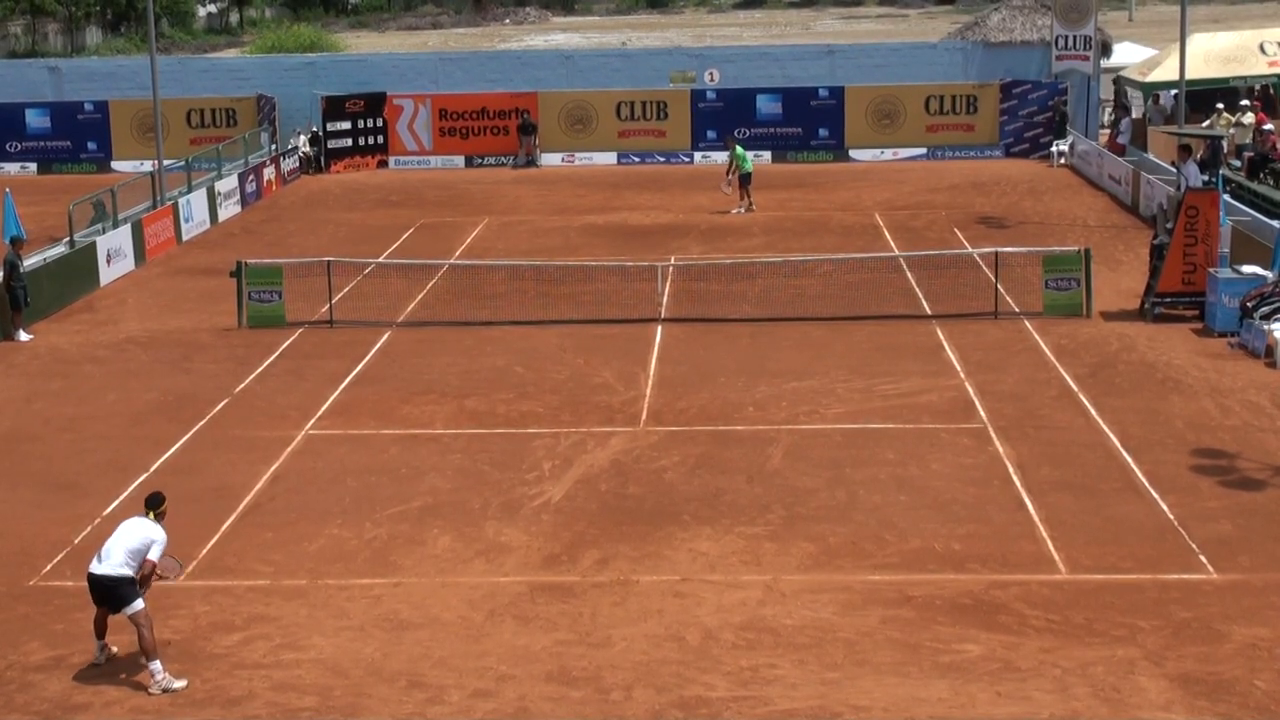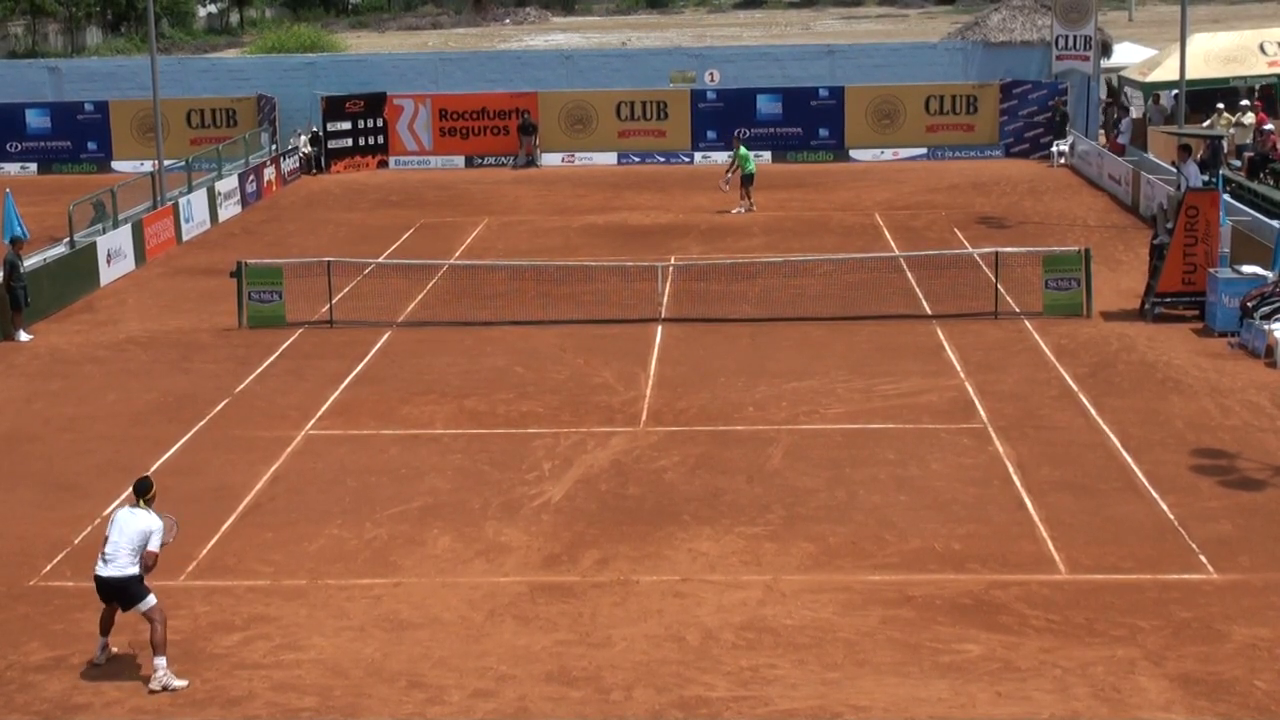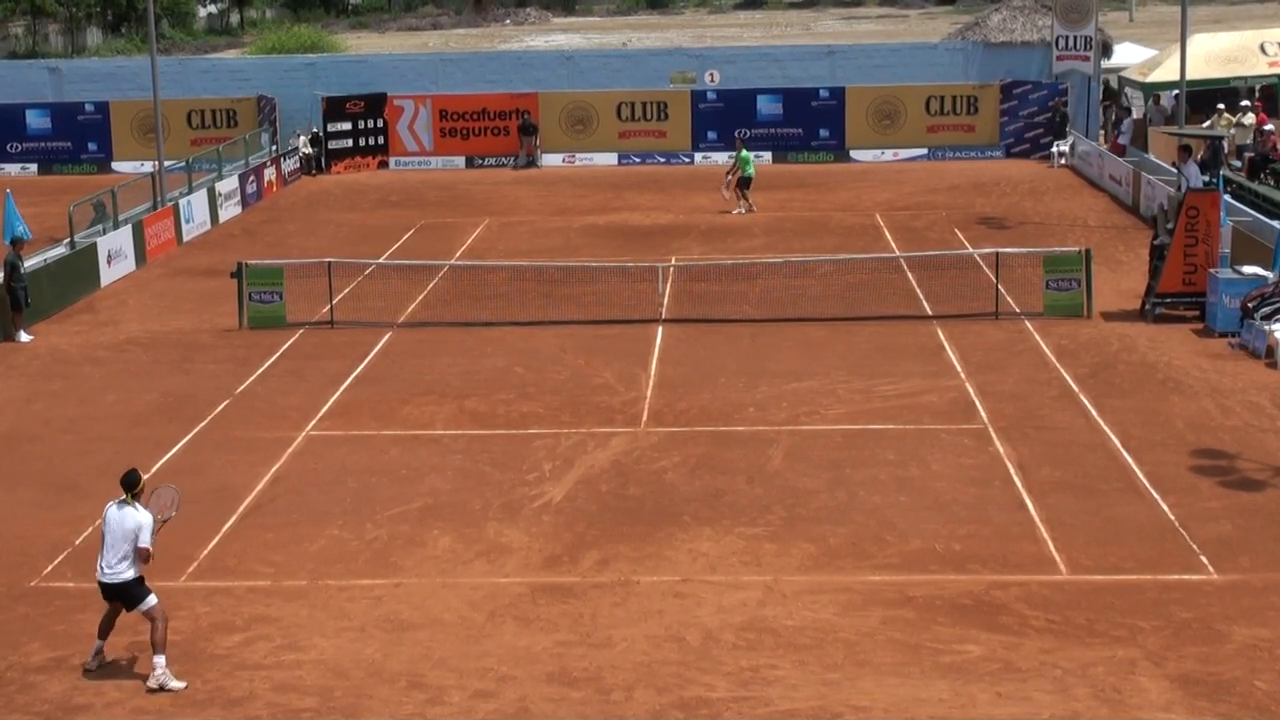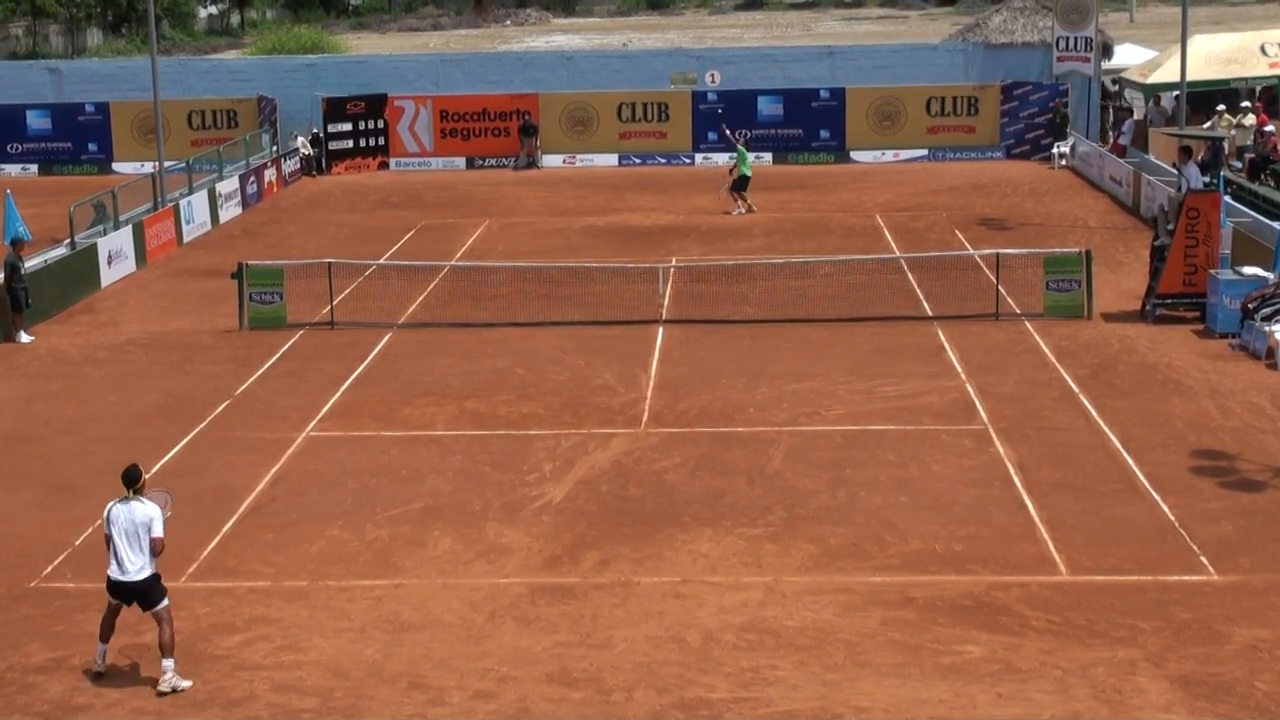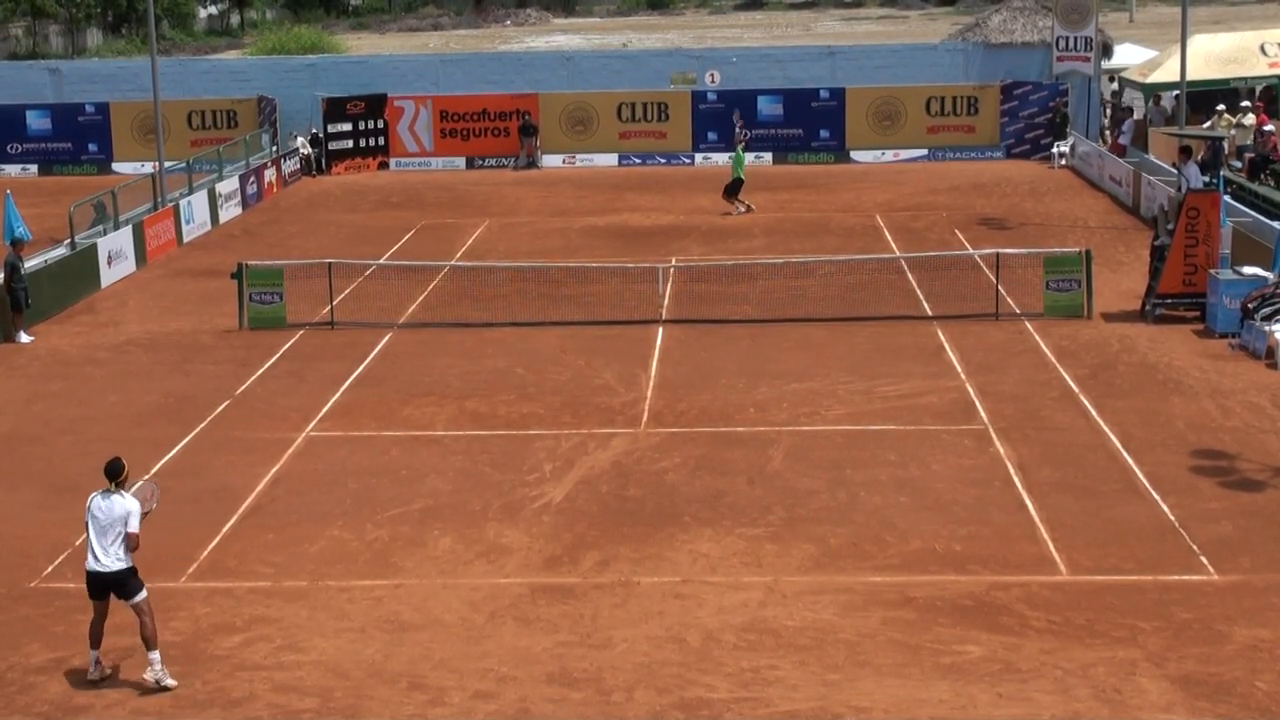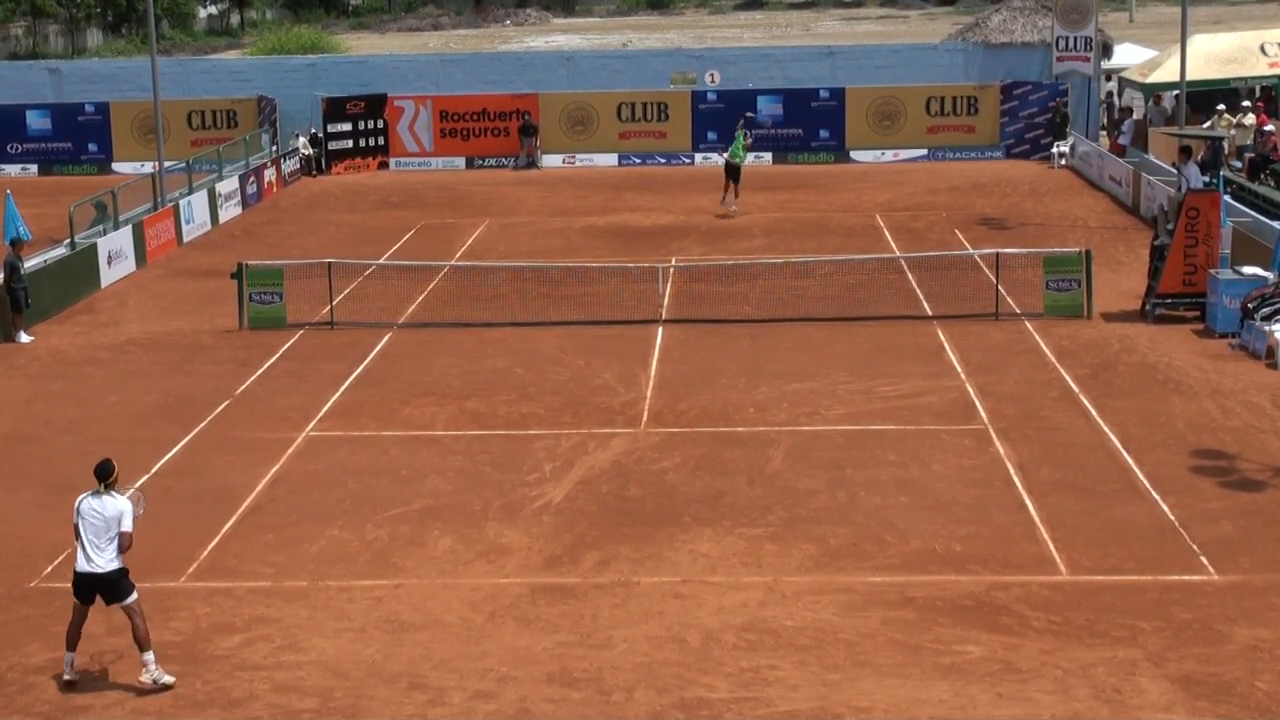
dt=0.4s
person 1, frame 1
left shoulder: (130, 522)
right shoulder: (159, 534)
right elbow: (147, 571)
left wrist: (136, 583)
right wrist: (141, 589)
left hip: (94, 573)
right hip: (115, 578)
left knee: (103, 610)
right knee: (144, 623)
left ankle: (101, 652)
right ankle: (159, 679)
person 1, frame 2
left shoulder: (119, 513)
right shoulder: (155, 523)
left elbow: (107, 545)
right elbow: (150, 562)
right wrist: (141, 573)
left hip: (101, 574)
right hip: (125, 578)
left knee: (111, 608)
right knee: (158, 619)
left ankle: (102, 652)
right ankle: (160, 675)
person 1, frame 3
left shoulder: (110, 508)
right shoulder: (144, 517)
right elbow: (143, 557)
right wrist: (149, 554)
left hip: (104, 577)
right hip: (126, 580)
left knee: (113, 611)
right knee: (159, 618)
left ankle: (95, 657)
right ankle: (159, 674)
person 1, frame 4
left shoulder: (111, 508)
right shoulder: (152, 510)
left elbow: (109, 544)
right elbow: (157, 549)
left hip: (116, 577)
right hip: (144, 578)
left knee: (111, 614)
right knee: (165, 622)
left ankle: (99, 662)
right ankle: (168, 677)
person 1, frame 5
left shoulder: (93, 500)
right shoulder: (131, 504)
left elbow: (91, 533)
right elbow: (133, 544)
right wrist: (135, 542)
left hip: (94, 570)
right hip: (120, 570)
left knee: (99, 617)
right knee: (145, 615)
left ankle: (95, 668)
right ankle: (155, 670)
person 1, frame 6
left shoulder: (81, 501)
right shoulder: (123, 504)
left elbow: (78, 535)
right elbow: (125, 544)
right wrist: (127, 542)
left hip: (83, 572)
right hip: (111, 572)
left knee: (77, 619)
right knee: (136, 616)
left ankle: (69, 670)
right ankle: (150, 670)
